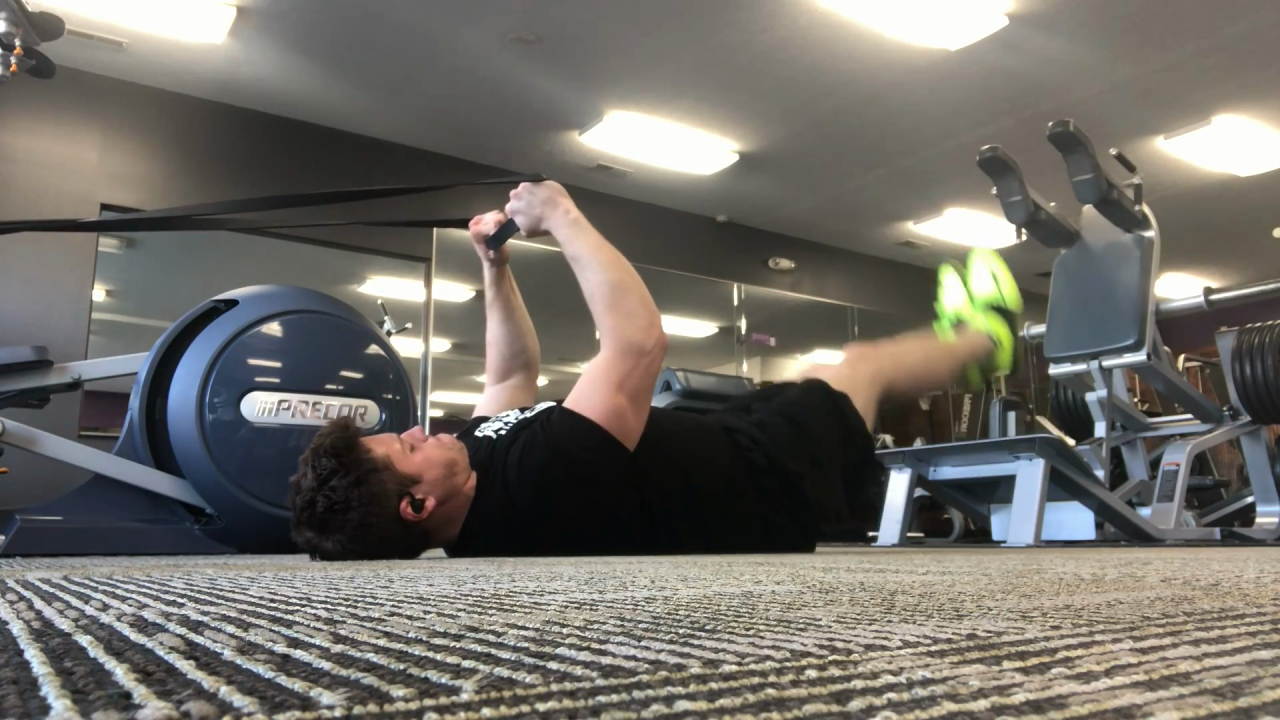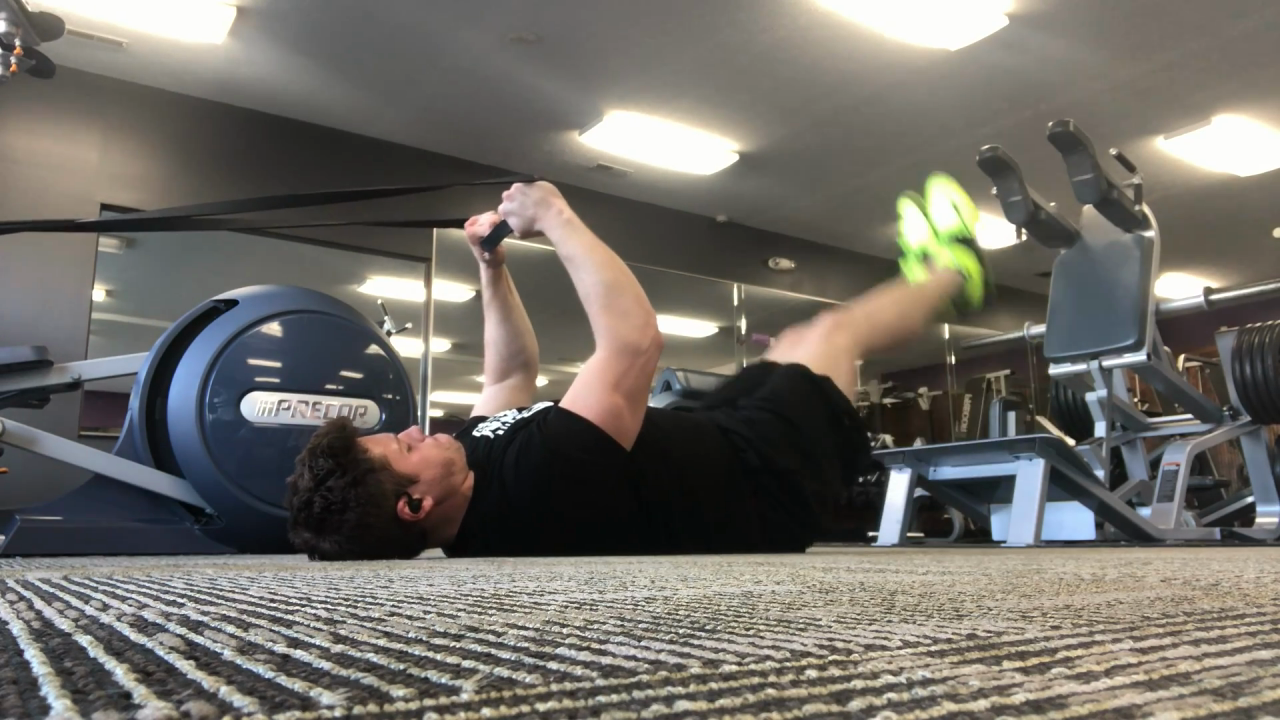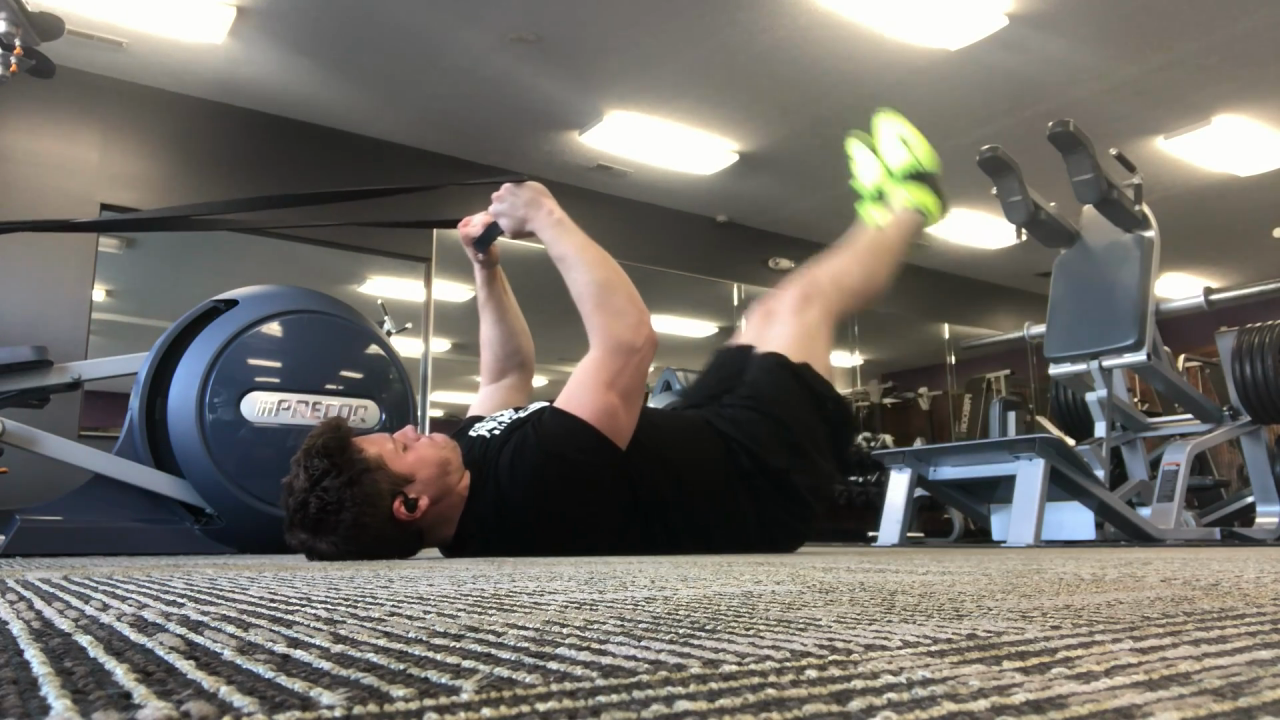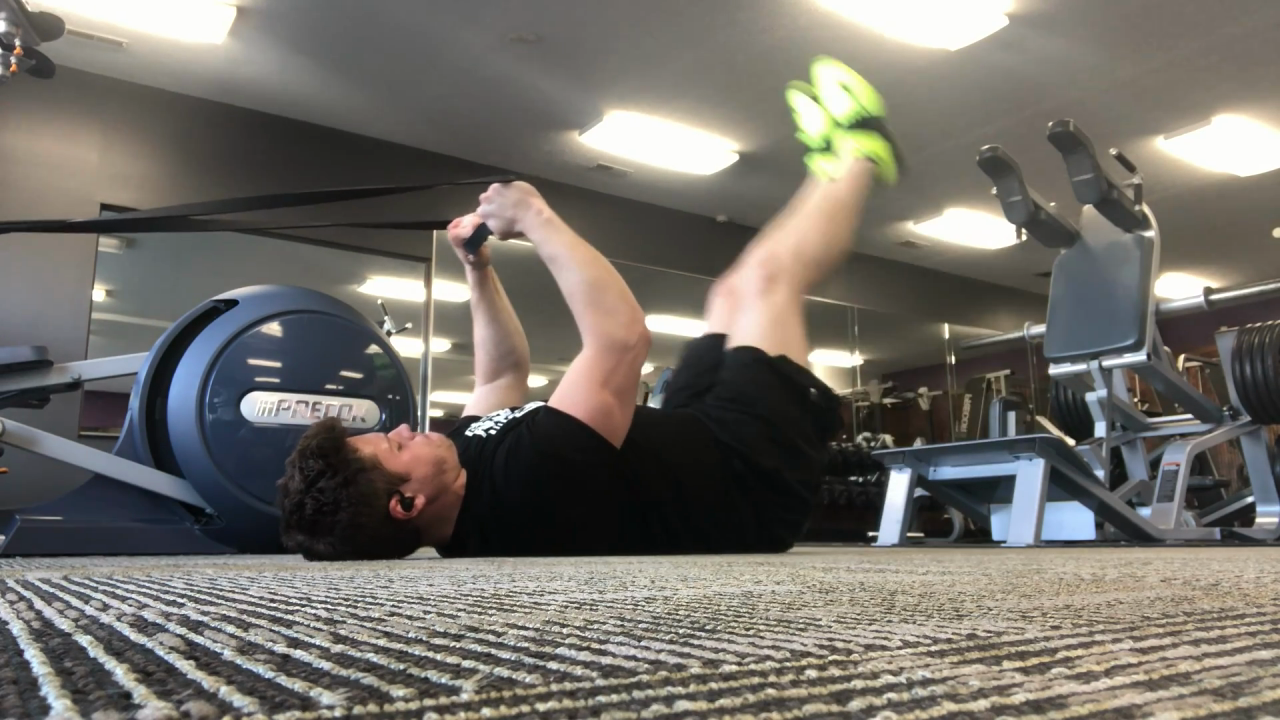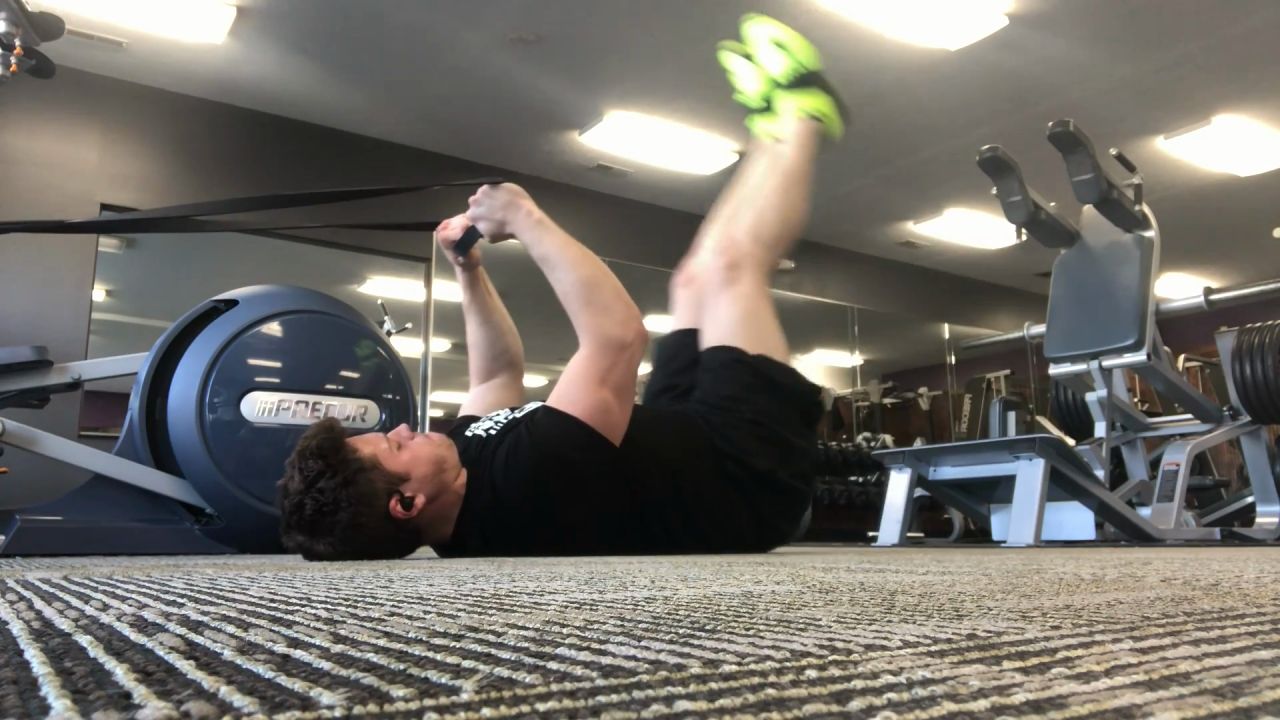
dt=0.1s
person 1, frame 1
left shoulder: (478, 458)
right shoulder: (540, 485)
left elbow: (511, 378)
right elbow: (639, 344)
left wrist: (495, 267)
right wrist: (562, 217)
left hip: (720, 455)
right hip: (765, 480)
left knee: (825, 366)
right knee: (858, 364)
left ankle: (968, 335)
right ankle: (981, 341)
person 1, frame 2
left shoulder: (476, 462)
right shoulder: (537, 485)
left elbow: (511, 376)
right elbow: (634, 343)
left wrist: (491, 268)
right wrist: (554, 218)
left hip: (709, 453)
right hip: (757, 476)
left knee: (794, 346)
right knee: (830, 334)
left ankle: (929, 277)
right ankle: (951, 271)
person 1, frame 3
left shoulder: (472, 457)
right shoulder: (529, 487)
left elbow: (506, 378)
right elbow: (628, 341)
left wrist: (485, 270)
right wrist: (547, 221)
left hip: (704, 460)
right hip: (756, 476)
left knee: (764, 319)
right knee: (796, 301)
left ankle: (886, 202)
right ankle: (904, 205)
person 1, frame 4
left shoulder: (471, 472)
right shoulder: (530, 481)
left elbow: (503, 376)
right elbow: (621, 337)
left wrist: (477, 269)
right wrist: (535, 220)
left hip: (689, 448)
right hip: (747, 475)
left knee: (731, 297)
right knee: (762, 282)
left ankle: (836, 167)
right ankle: (854, 156)
person 1, frame 5
left shoulder: (465, 457)
right shoulder: (531, 482)
left elbow: (499, 375)
right elbow: (617, 334)
left wrist: (469, 272)
right wrist: (524, 219)
left hip: (682, 444)
right hip: (742, 464)
left knee: (697, 282)
right knee: (729, 264)
left ankle: (776, 120)
right ankle: (801, 113)
